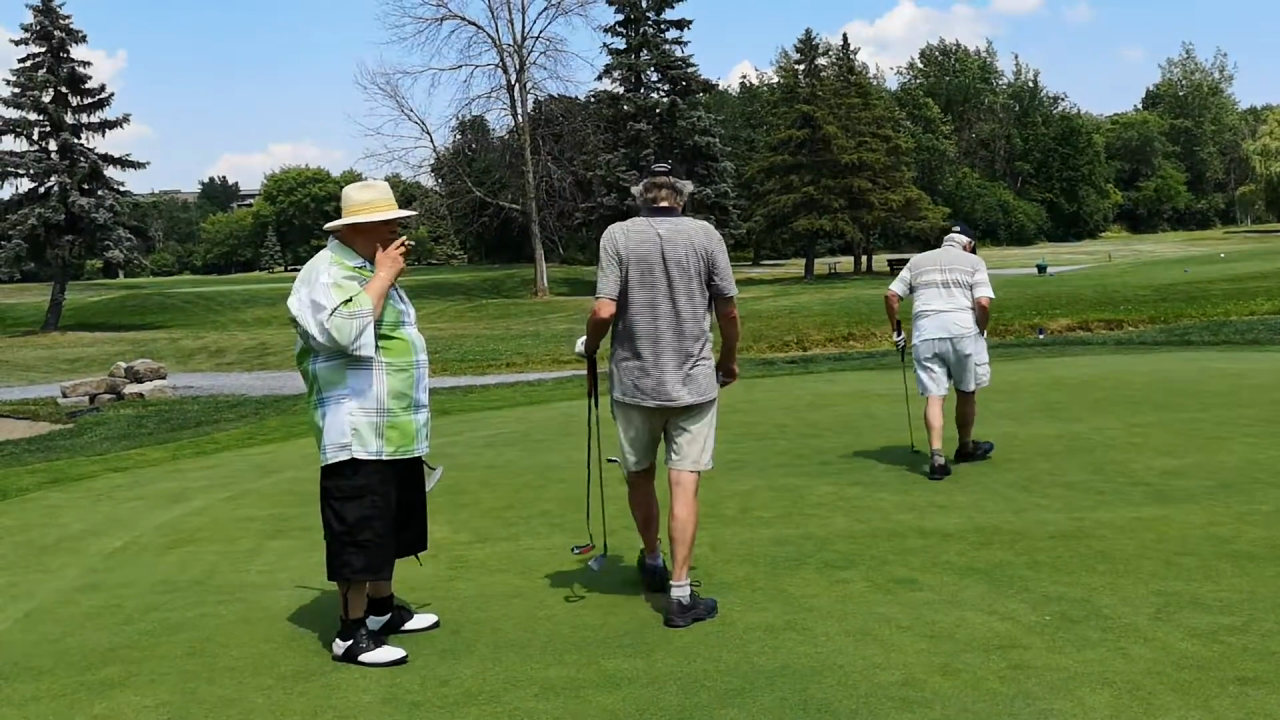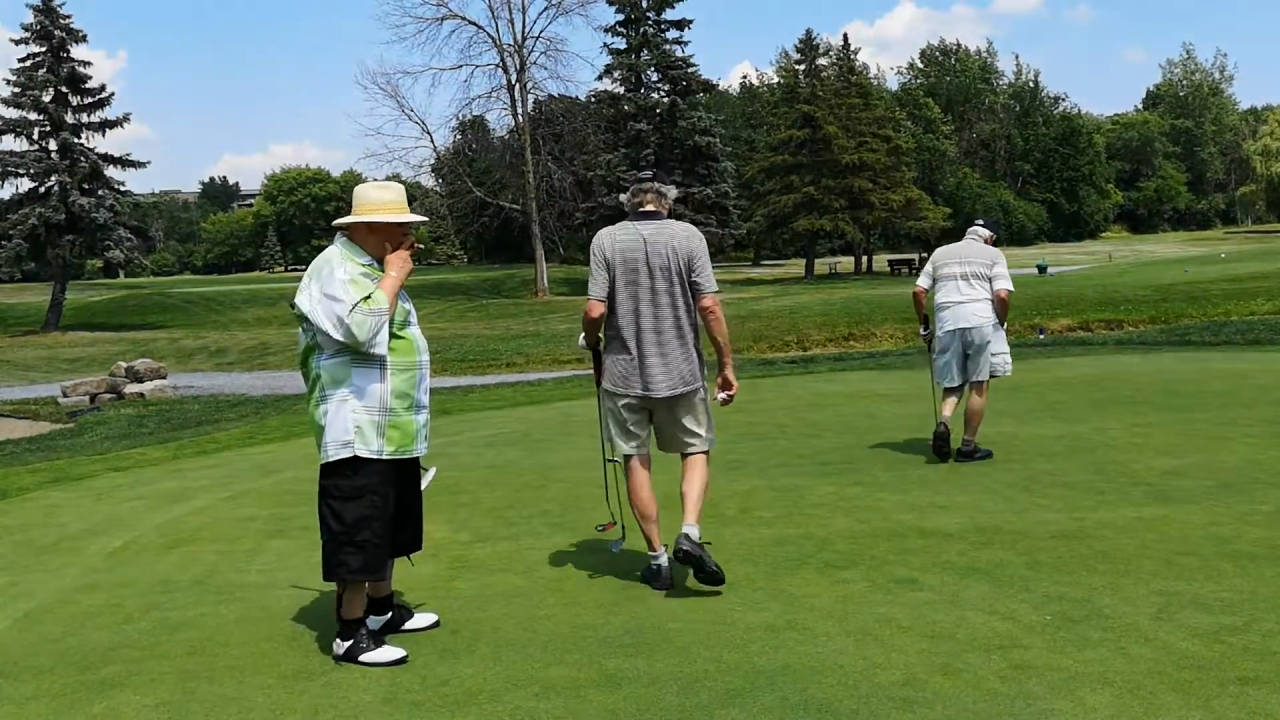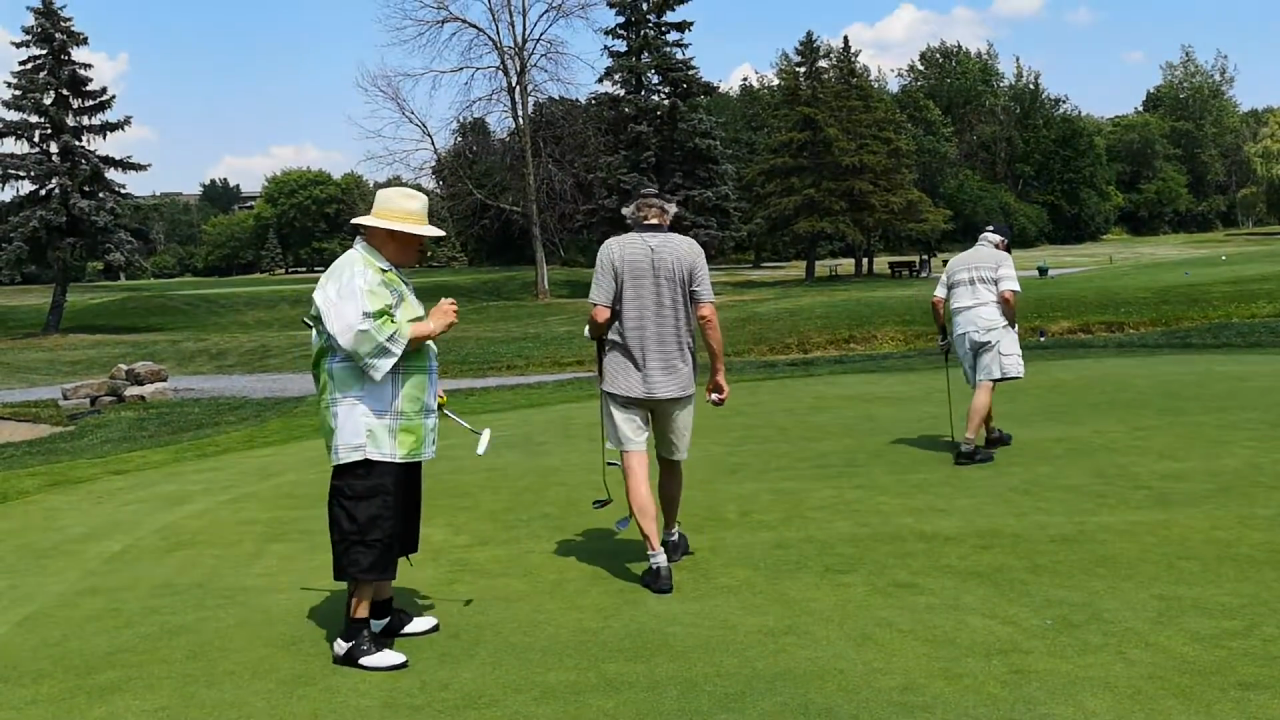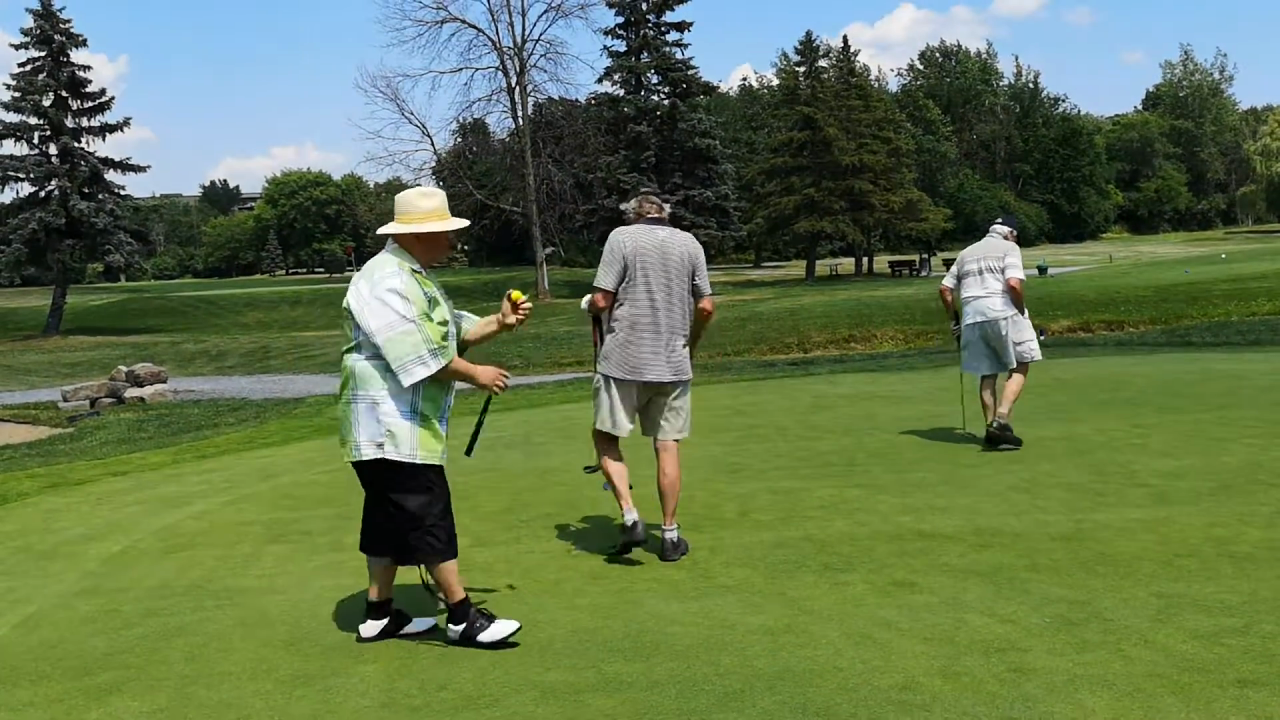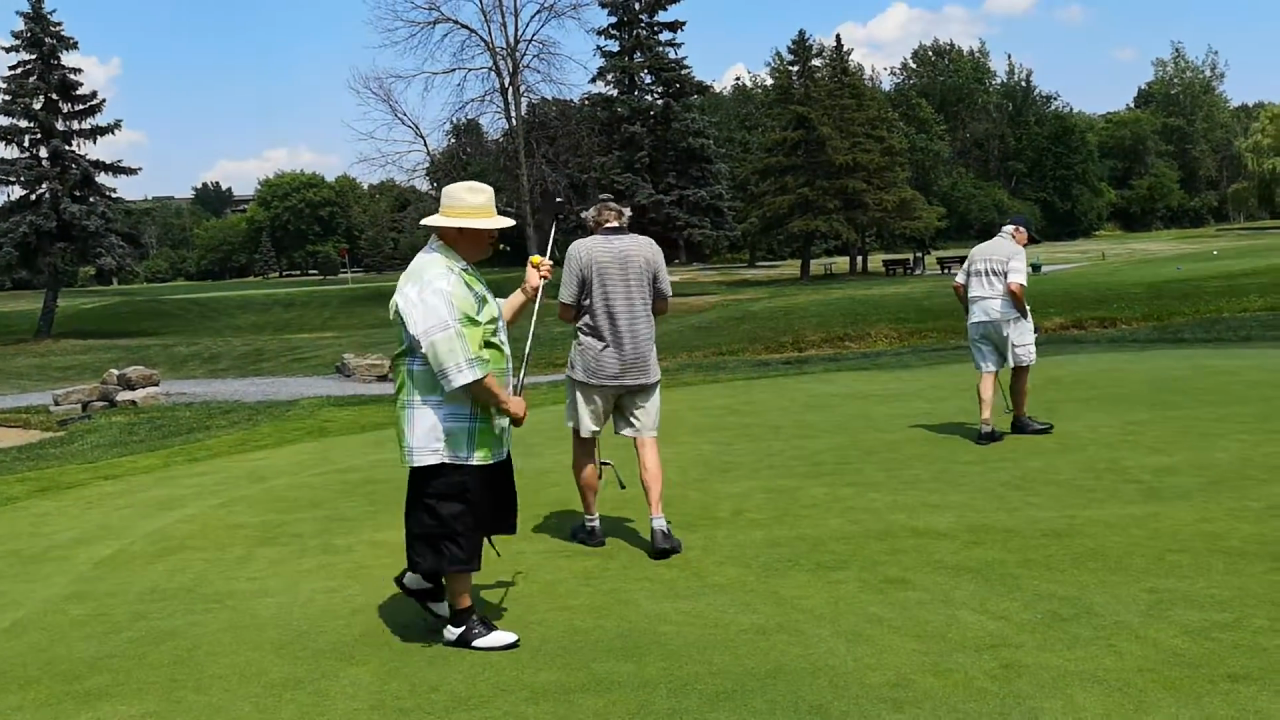
dt=0.4s
person 1, frame 1
left shoulder: (370, 269)
right shoulder: (327, 271)
right elbow: (348, 331)
right wrist: (383, 277)
left hip: (394, 429)
right hip: (356, 430)
left knee: (388, 523)
right knee: (359, 529)
left ankle: (382, 609)
right ankle: (352, 633)
person 1, frame 2
left shoulder: (372, 267)
right shoulder: (335, 268)
right elbow: (365, 329)
right wrist: (394, 277)
left hip: (394, 428)
right hip: (357, 430)
left knee: (389, 523)
right knee: (358, 529)
left ankle: (382, 608)
right ankle: (351, 633)
person 1, frame 3
left shoulder: (385, 273)
right shoulder: (353, 274)
right elbow: (372, 343)
right wrist: (430, 326)
left hip: (397, 429)
right hip: (368, 430)
left knee: (393, 525)
right knee: (368, 528)
left ankle: (382, 612)
right ankle: (354, 635)
person 1, frame 4
left shoulder: (416, 275)
right shoulder: (386, 278)
left elbow: (449, 330)
right elbow: (417, 352)
left wrist: (497, 322)
right wrist: (475, 373)
left hip: (406, 425)
right hip: (391, 427)
left knee: (393, 518)
right knee: (426, 516)
left ankle: (378, 615)
right ankle: (463, 615)
person 1, frame 5
left shoulder: (458, 270)
right shoulder: (432, 278)
left elbow: (487, 327)
right elbow: (456, 360)
left wrist: (526, 291)
right wrist: (505, 400)
left hip: (475, 424)
right hip: (447, 428)
left knee: (487, 509)
right knee: (455, 520)
left ankle: (425, 575)
right ankle: (463, 620)
person 2, frame 1
left shoulder: (617, 235)
right shoulder: (705, 234)
left elbow: (604, 311)
right elbow: (728, 311)
left wrist: (589, 345)
right wrist: (729, 359)
left hip: (634, 381)
right hip: (692, 380)
left knee: (640, 475)
right knee: (684, 484)
left ankle: (653, 564)
right ankle: (680, 594)
person 2, frame 2
left shoulder: (606, 239)
right shoulder: (688, 235)
left elbow: (595, 311)
right elbow: (709, 307)
left wrist: (590, 340)
right wrist: (726, 365)
left hip: (624, 374)
right hip: (681, 373)
left knee: (637, 464)
right knee: (695, 452)
left ankle: (657, 560)
right ankle: (690, 534)
person 2, frame 3
left shoulder: (613, 248)
right shoulder: (689, 249)
left elbow: (601, 316)
right elbow: (707, 315)
left wrist: (594, 333)
right wrist: (718, 370)
left hip: (625, 376)
right hip: (676, 377)
left knee: (636, 466)
right knee: (671, 460)
left ankle: (657, 560)
right ankle: (670, 538)
person 2, frame 4
left shoulder: (621, 237)
right shoulder: (689, 243)
left elbow: (602, 301)
right elbow: (705, 308)
left wrist: (590, 305)
right wrist: (689, 344)
left hip: (623, 361)
right hip: (672, 363)
left knee: (606, 440)
right knee: (667, 446)
left ankle: (630, 517)
right ankle: (670, 535)
person 2, frame 5
left shoulder: (580, 249)
right shoulder: (649, 247)
left elbow: (566, 312)
right elbow: (662, 306)
left hip: (593, 365)
right hip: (641, 364)
left knee: (584, 441)
right knee: (647, 442)
left ankle: (591, 524)
right ankle: (659, 525)
person 3, frame 1
left shoulder: (917, 261)
right shoulder: (974, 261)
left elbow: (891, 296)
right elbow: (983, 303)
left wrist: (896, 330)
right wrist: (980, 331)
left hip: (926, 335)
right hip: (962, 332)
left knee: (934, 397)
right knee: (966, 392)
left ankle: (937, 458)
right ankle: (966, 447)
person 3, frame 2
left shoulder: (940, 254)
right shoulder: (993, 254)
left elbow: (918, 291)
right elbow: (1002, 296)
left wrist: (924, 324)
right wrist: (1000, 323)
left hip: (947, 325)
right hip: (981, 323)
left knee: (953, 384)
right knee: (979, 385)
left ankle: (944, 423)
right ankle: (968, 446)
person 3, frame 3
left shoulder: (954, 262)
right shoulder: (1001, 257)
left elbow: (937, 301)
right elbow: (1007, 296)
left wrist: (942, 333)
right wrist: (1012, 325)
left hip: (962, 329)
right hip: (992, 325)
left knee: (980, 385)
right knee: (985, 386)
left ankle: (992, 434)
right ankle: (968, 446)
person 3, frame 4
left shoulder: (966, 253)
right shoulder: (1009, 248)
left elbow: (945, 289)
right elbow: (1013, 284)
left wrist: (954, 319)
right wrist: (1022, 312)
left hip: (972, 319)
right hip: (1002, 314)
left knee: (987, 374)
right knee: (1019, 369)
left ankle: (993, 429)
right ankle: (1000, 421)
person 3, frame 5
left shoulder: (977, 250)
right shoulder: (1015, 250)
left elbow: (958, 285)
right elbow: (1014, 288)
left wrist: (970, 309)
right wrist: (1024, 313)
left hip: (978, 318)
right hip: (1007, 316)
left knee: (987, 371)
right knee: (1021, 368)
left ankle: (986, 427)
right ankle: (1020, 420)
